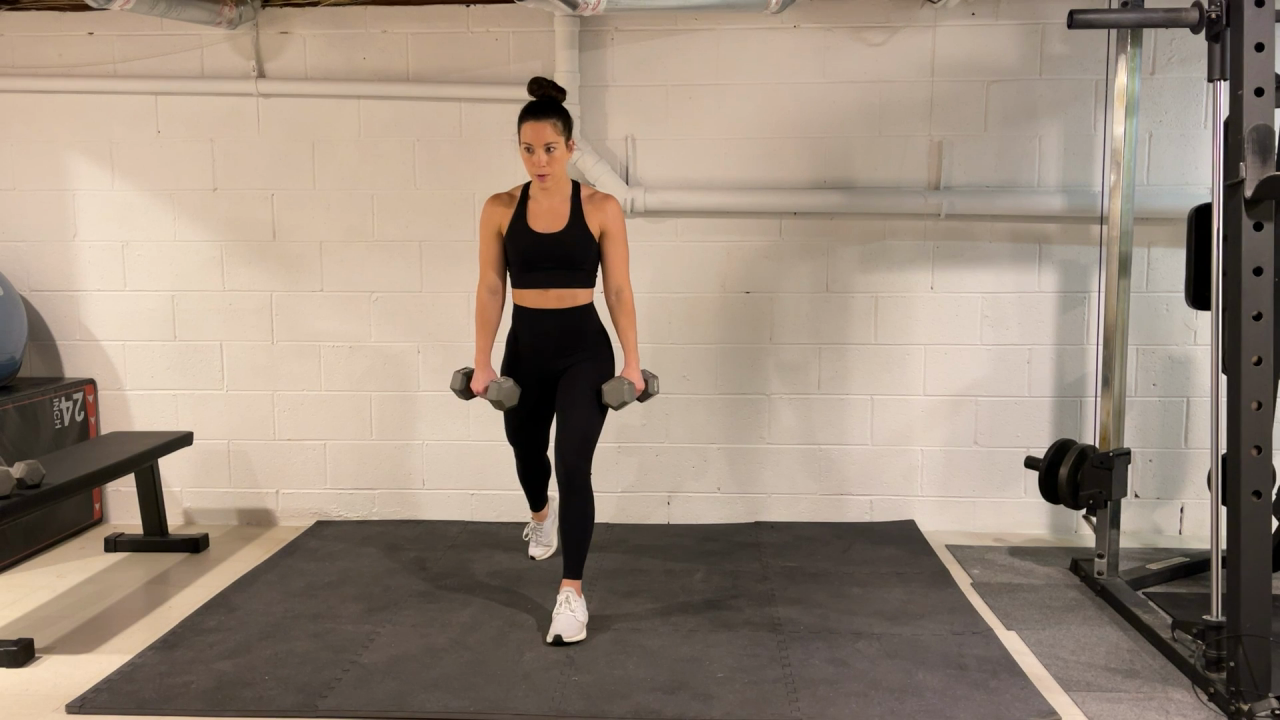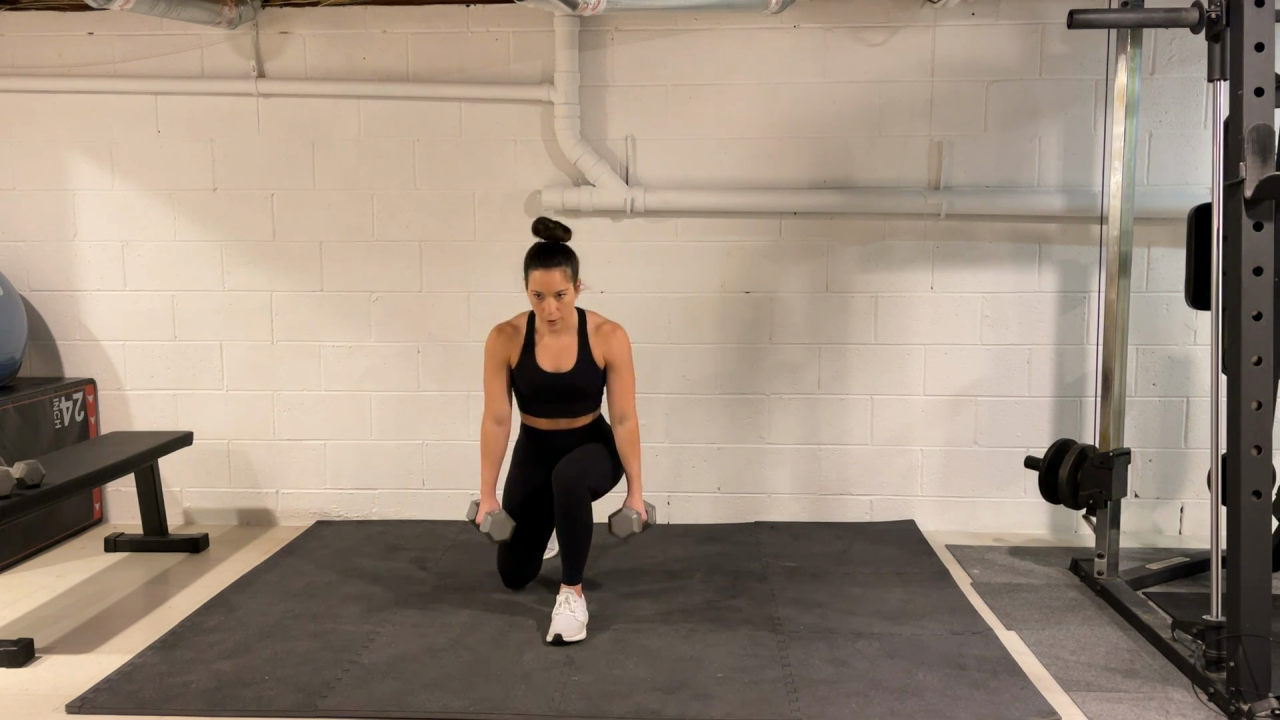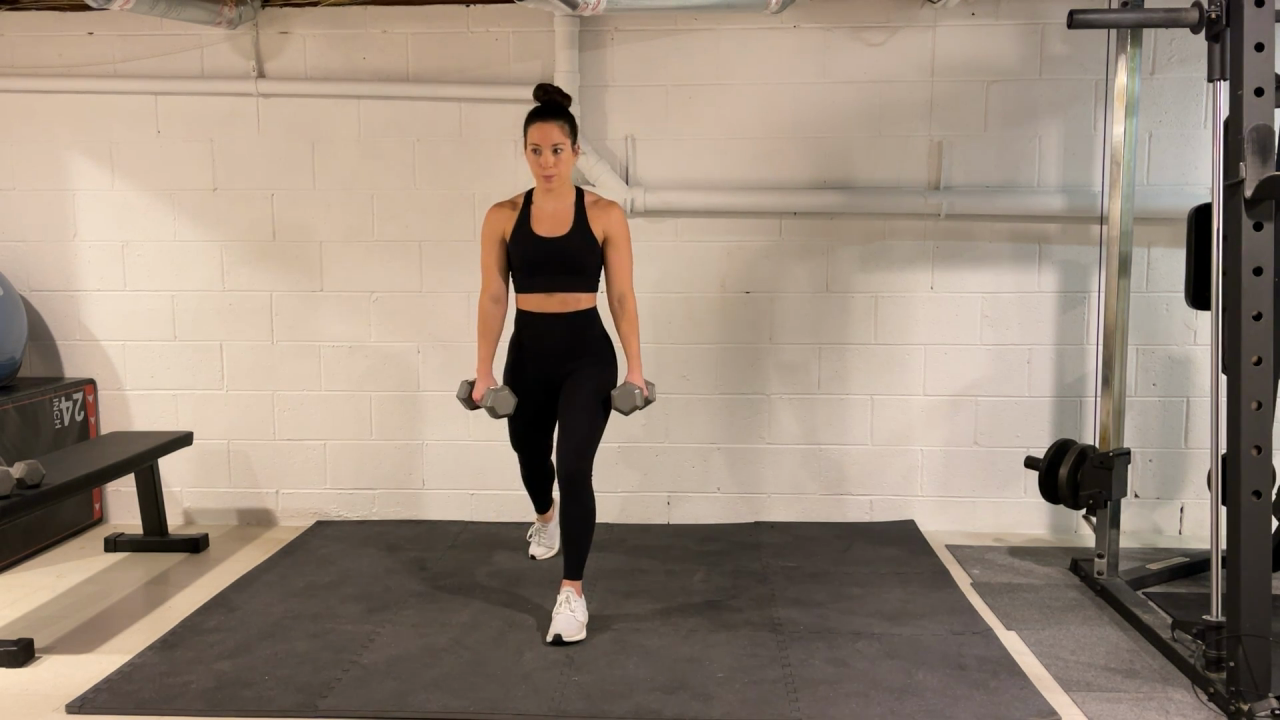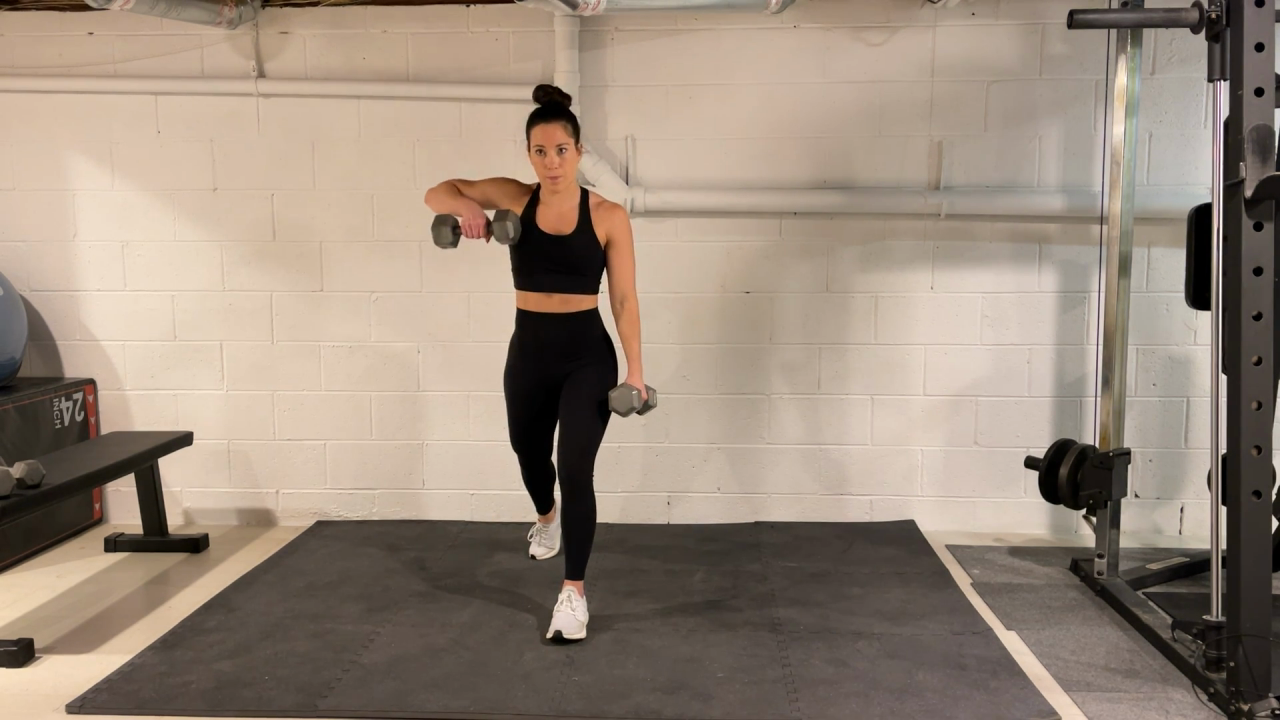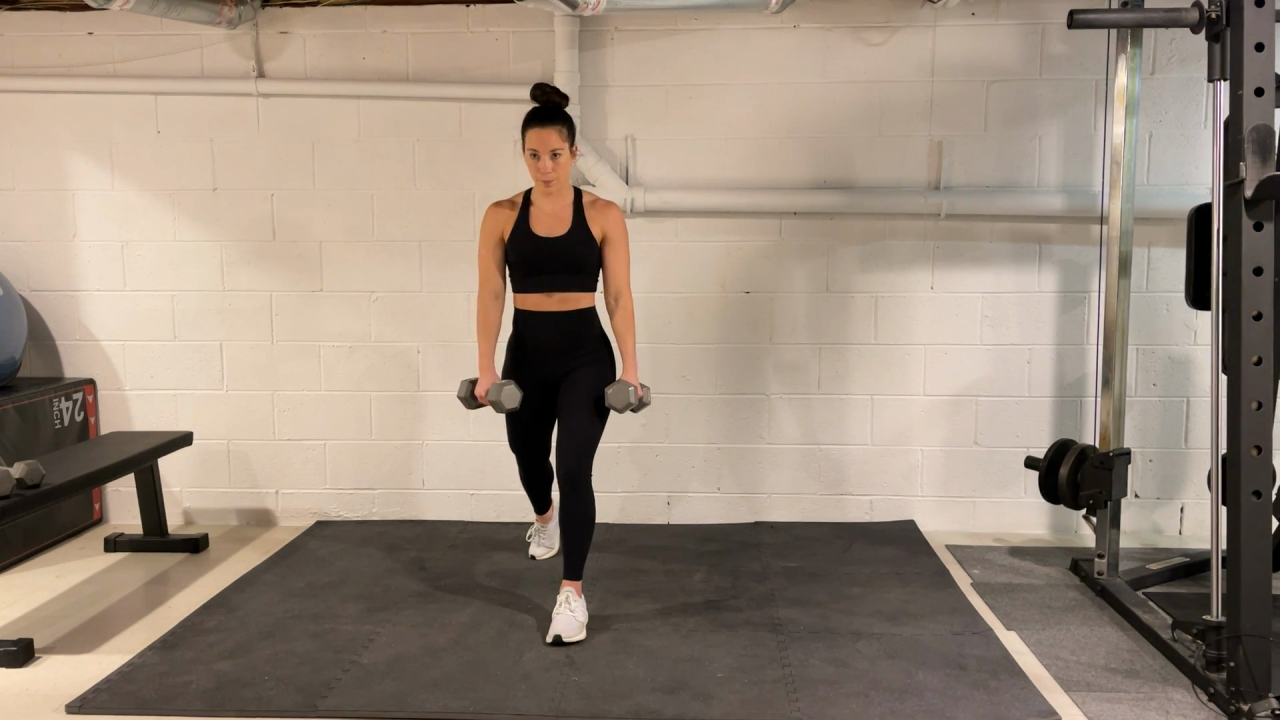
dt=1s
person 1, frame 1
left shoulder: (601, 208)
right shoulder: (500, 208)
left elbow: (618, 289)
right elbow: (491, 288)
left wrist: (631, 360)
right wrist: (482, 361)
left hip: (584, 350)
right hip: (524, 350)
left knee: (574, 467)
right knee: (526, 450)
left ankle: (572, 593)
right ankle: (541, 514)
person 1, frame 2
left shoulder: (609, 337)
right shoulder: (504, 338)
left elbow: (624, 419)
right elbow: (496, 420)
left wrist: (635, 489)
right wrist: (487, 493)
left hip: (591, 445)
right hip: (534, 452)
left knee: (569, 480)
right knee: (515, 573)
left ankle: (572, 594)
right ankle: (548, 524)
person 1, frame 3
left shoulder: (605, 214)
right shoulder: (503, 216)
left elbow: (621, 295)
right elbow: (492, 298)
left wrist: (634, 366)
right wrist: (484, 370)
left hip: (587, 353)
right hip: (527, 354)
left knee: (575, 469)
right knee: (529, 454)
left ankle: (572, 593)
right ankle: (545, 515)
person 1, frame 4
left shoulder: (609, 215)
right shoulder: (513, 197)
left elbow: (624, 298)
right elbow: (436, 193)
left wrist: (635, 370)
right wrist: (463, 206)
left hip: (588, 354)
right hip: (528, 352)
left knee: (576, 470)
right knee: (529, 453)
left ankle: (574, 592)
right ankle: (548, 517)
person 1, frame 5
left shoulder: (603, 214)
right shoulder: (502, 215)
left elbow: (619, 295)
right elbow: (491, 295)
left wrist: (630, 366)
right wrist: (486, 367)
left hip: (585, 353)
right hip: (526, 354)
left knee: (574, 469)
right knee: (528, 455)
left ankle: (572, 593)
right ankle: (544, 517)
